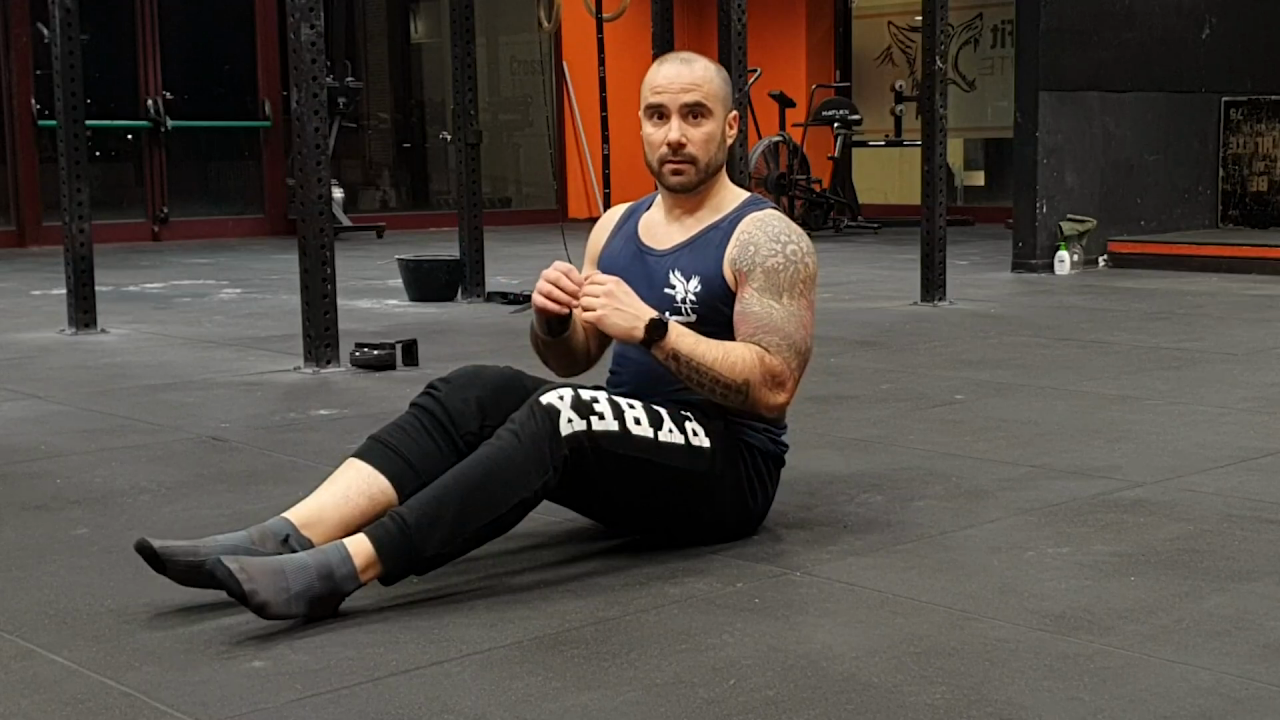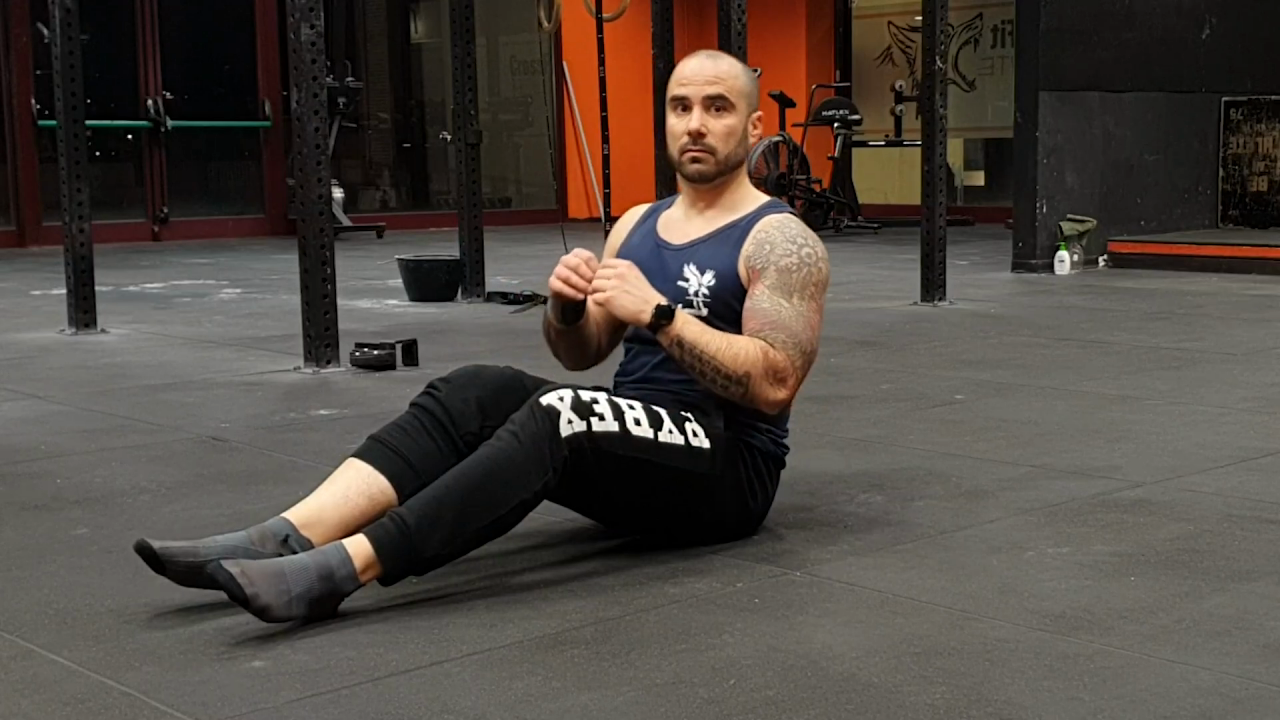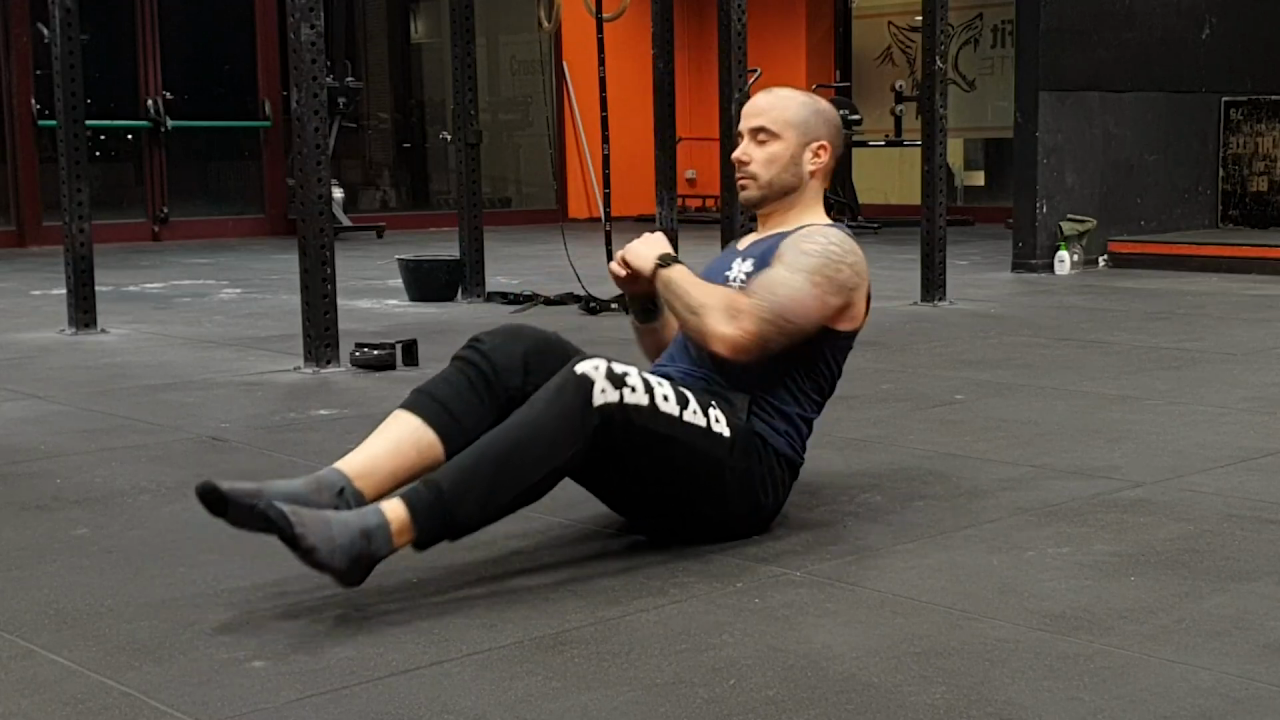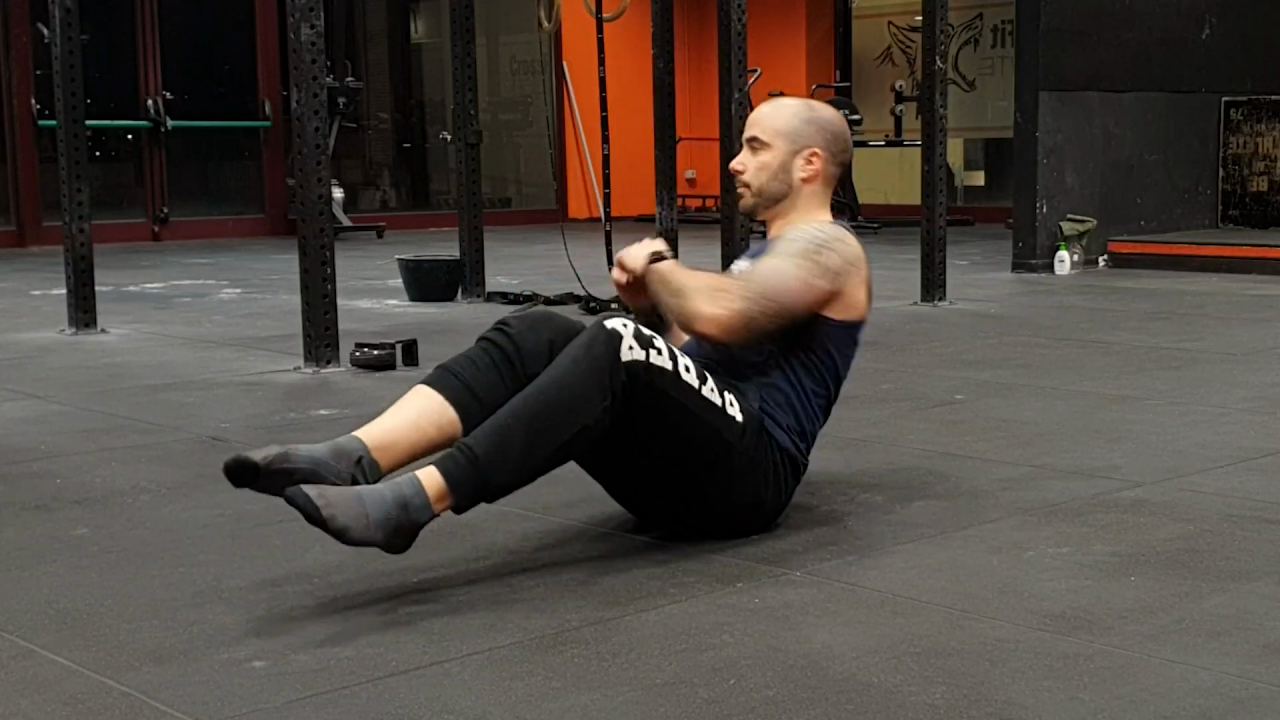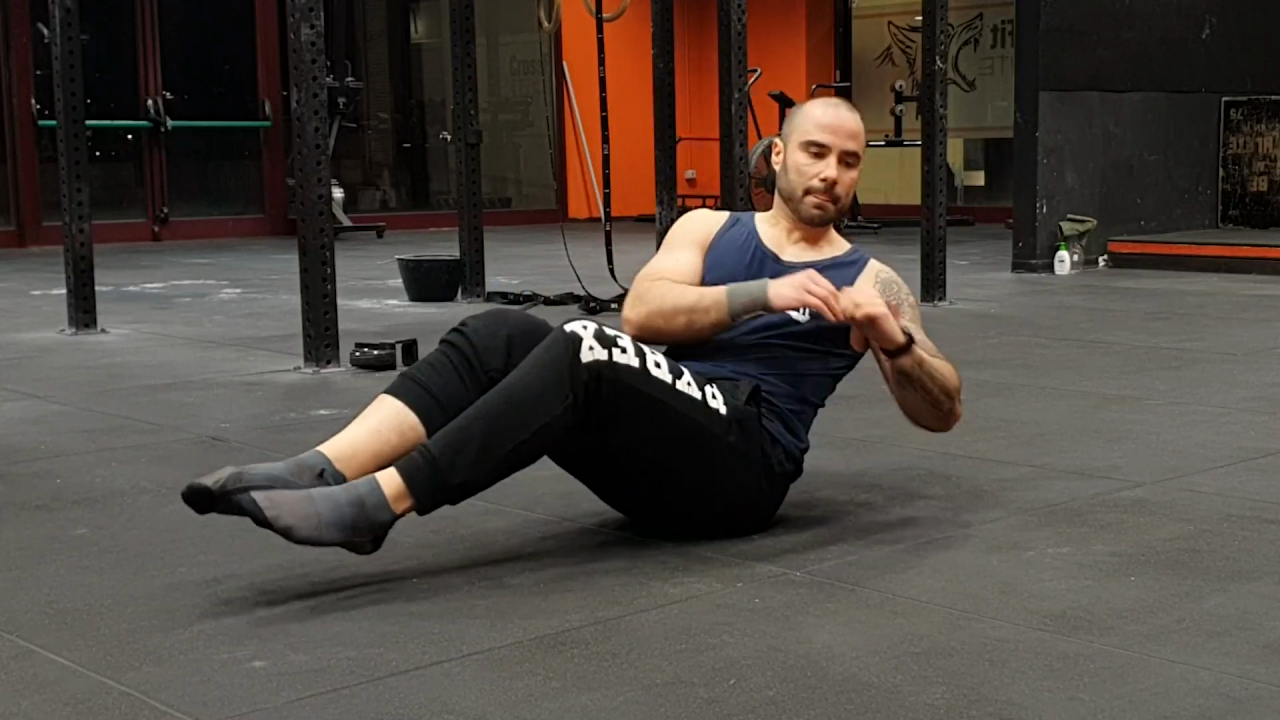
dt=0.5s
person 1, frame 1
left shoulder: (766, 239)
right shoulder: (617, 225)
left elbow: (773, 388)
right elbow: (570, 361)
left wrist: (648, 327)
right wrist: (551, 315)
left hip: (726, 472)
right hip: (627, 452)
left knee: (561, 417)
right knee: (477, 393)
left ankle: (342, 568)
right ankle: (284, 540)
person 1, frame 2
left shoulder: (781, 242)
right shoulder: (638, 224)
left elbow: (773, 385)
right elbow: (581, 355)
left wrist: (656, 313)
right wrist: (568, 305)
left hip: (725, 472)
right hip: (631, 442)
left knee: (560, 417)
right knee: (476, 393)
left ankle: (340, 568)
right ankle: (282, 540)
person 1, frame 3
left shoulder: (826, 253)
right shoulder: (747, 247)
left elbow: (730, 333)
right elbow: (667, 350)
left wrist: (663, 265)
right wrist: (646, 293)
left hip: (736, 473)
right hip: (664, 449)
left knee: (595, 386)
right knee: (515, 350)
left ankle: (374, 532)
right ankle: (332, 491)
person 1, frame 4
left shoulder: (825, 247)
right shoulder: (775, 252)
left elbow: (717, 316)
left wrist: (656, 264)
right wrist: (647, 293)
left hip: (744, 470)
right hip: (668, 457)
left knee: (620, 344)
right knee: (536, 336)
left ankle: (413, 500)
right ankle: (349, 461)
person 1, frame 5
left shoulder: (870, 282)
right shoulder: (707, 228)
left elbow: (942, 408)
right elbow: (643, 317)
left wrist: (893, 337)
right wrist: (764, 295)
left hip: (738, 462)
right hip: (652, 446)
left knee: (584, 349)
right knee: (500, 337)
left ankle: (374, 503)
right ankle: (315, 474)
